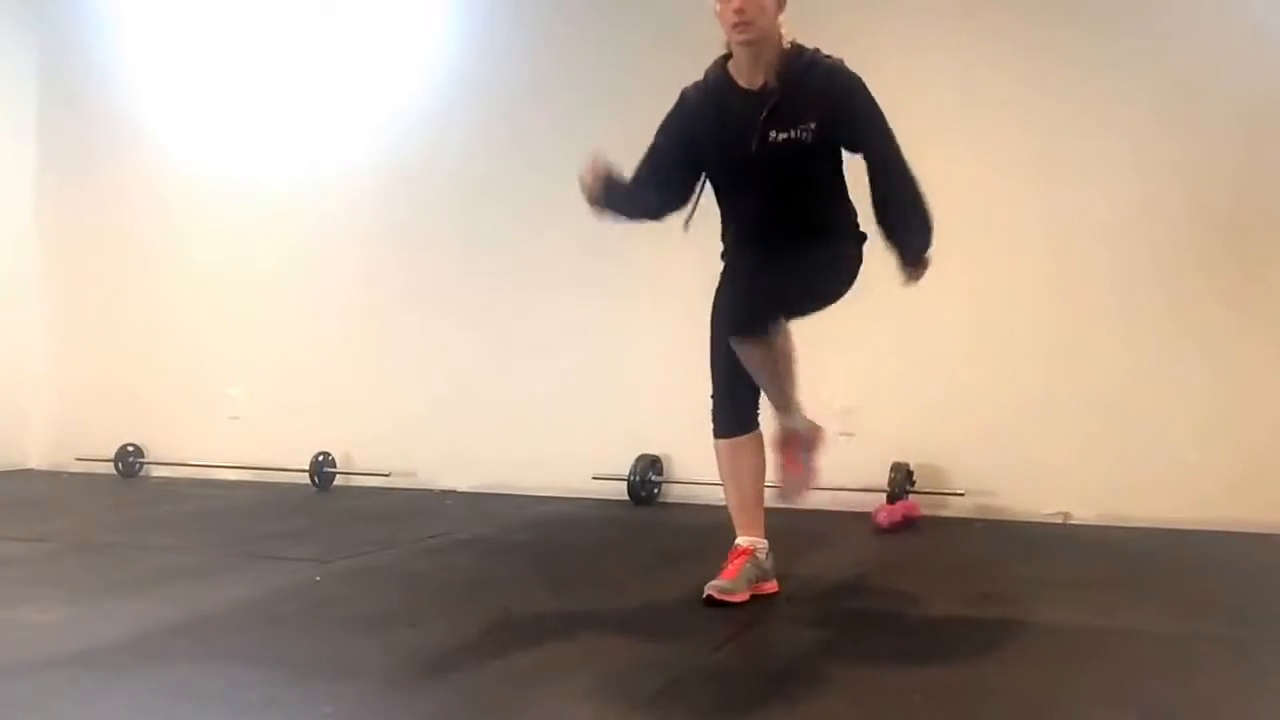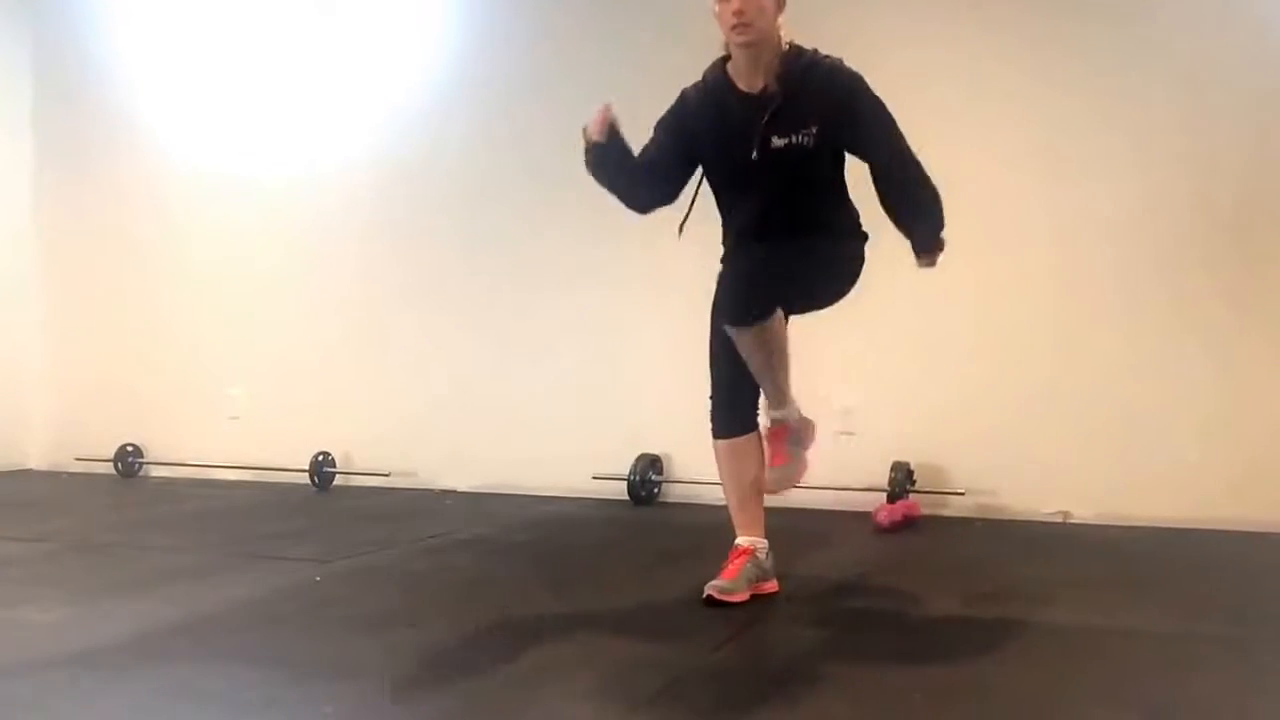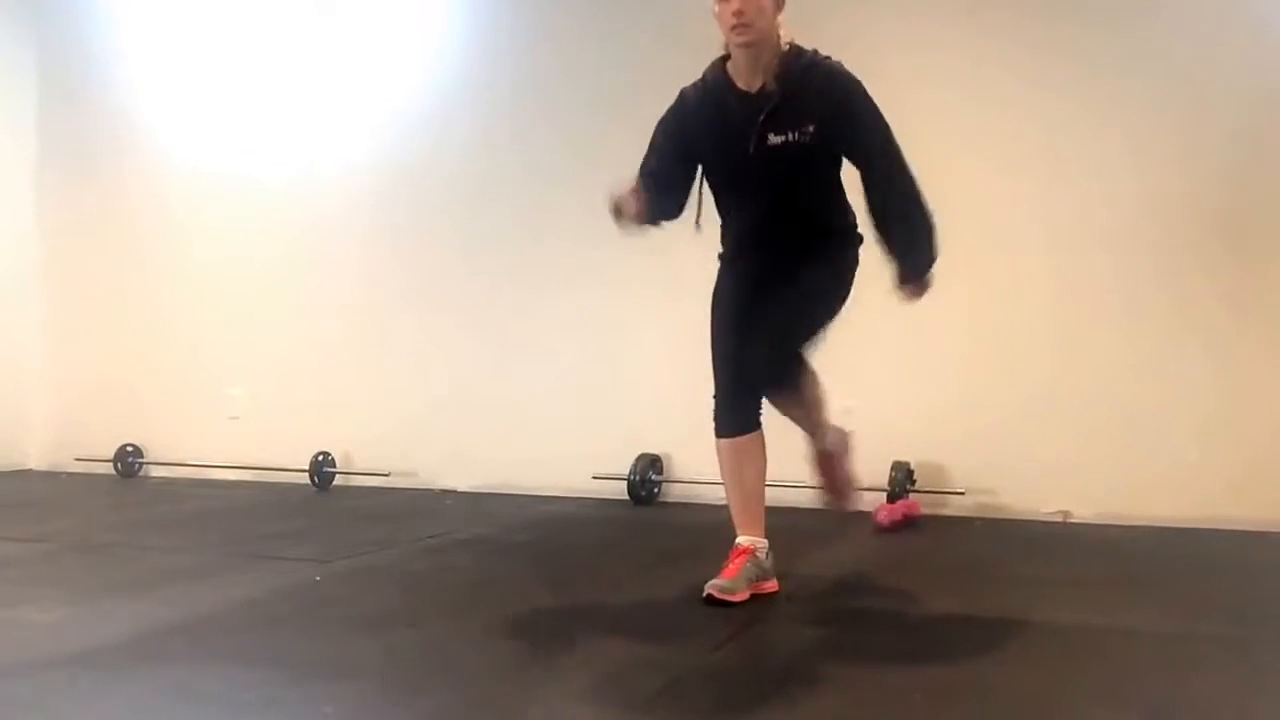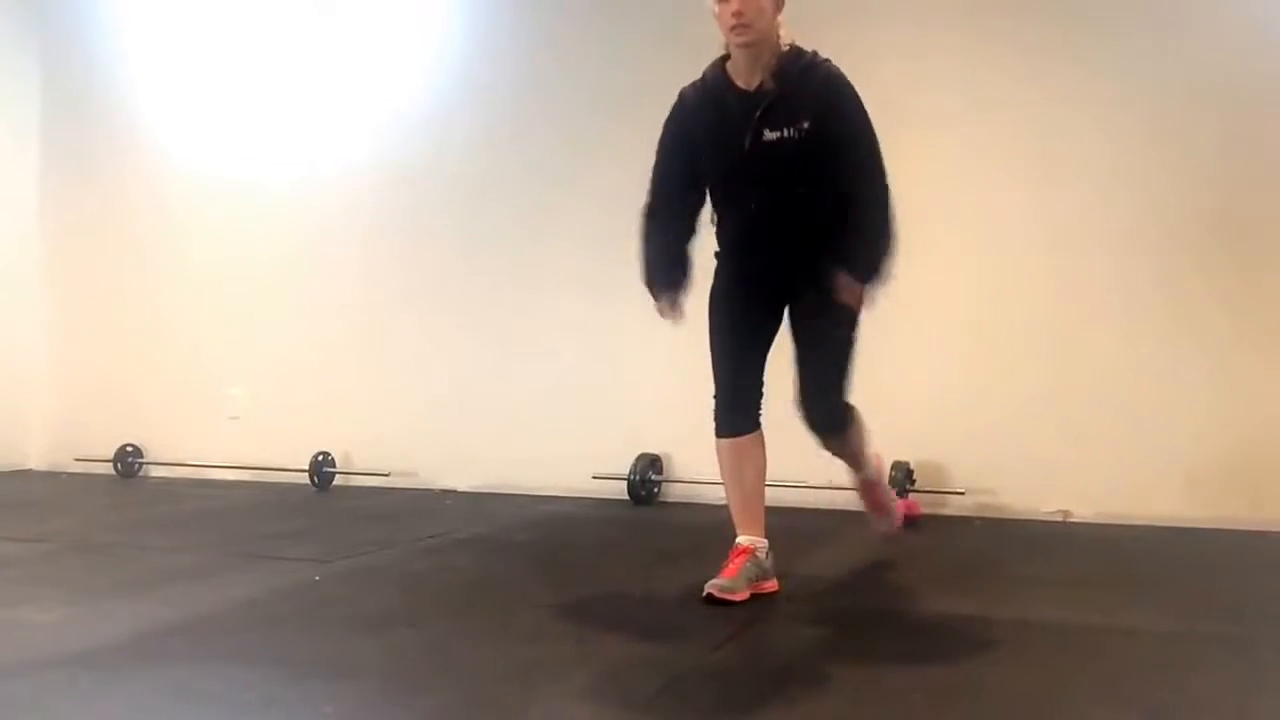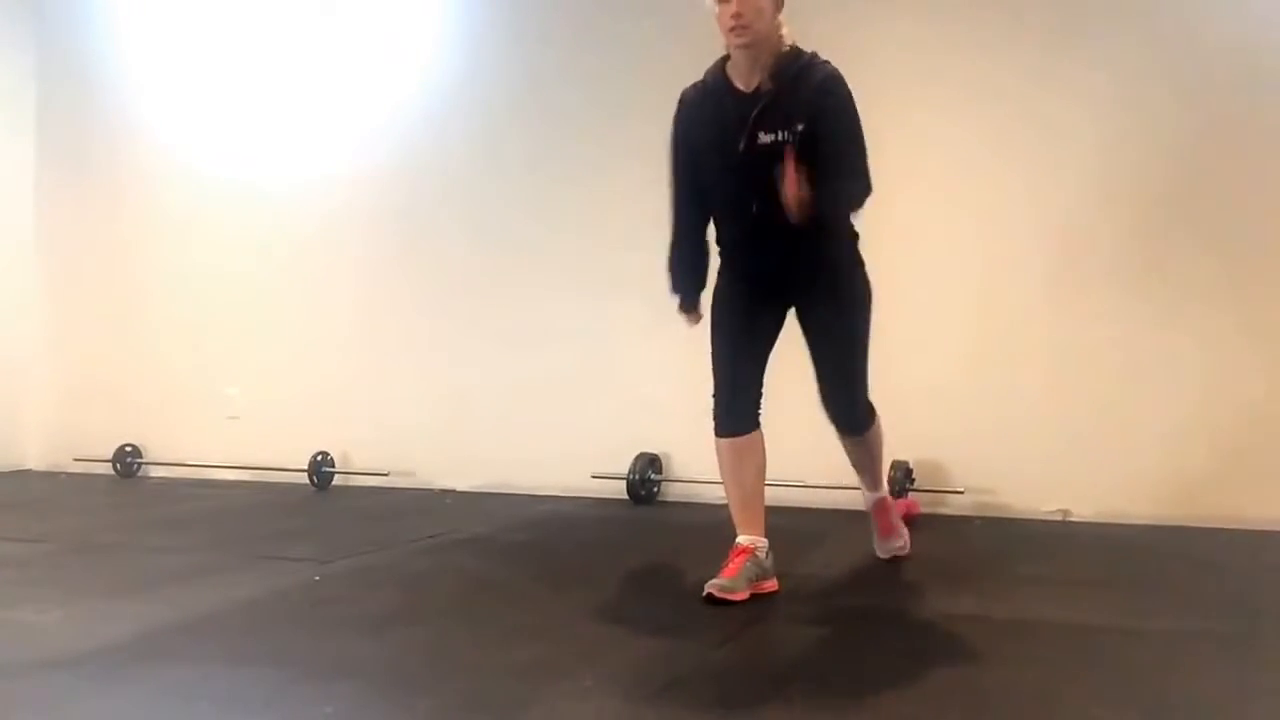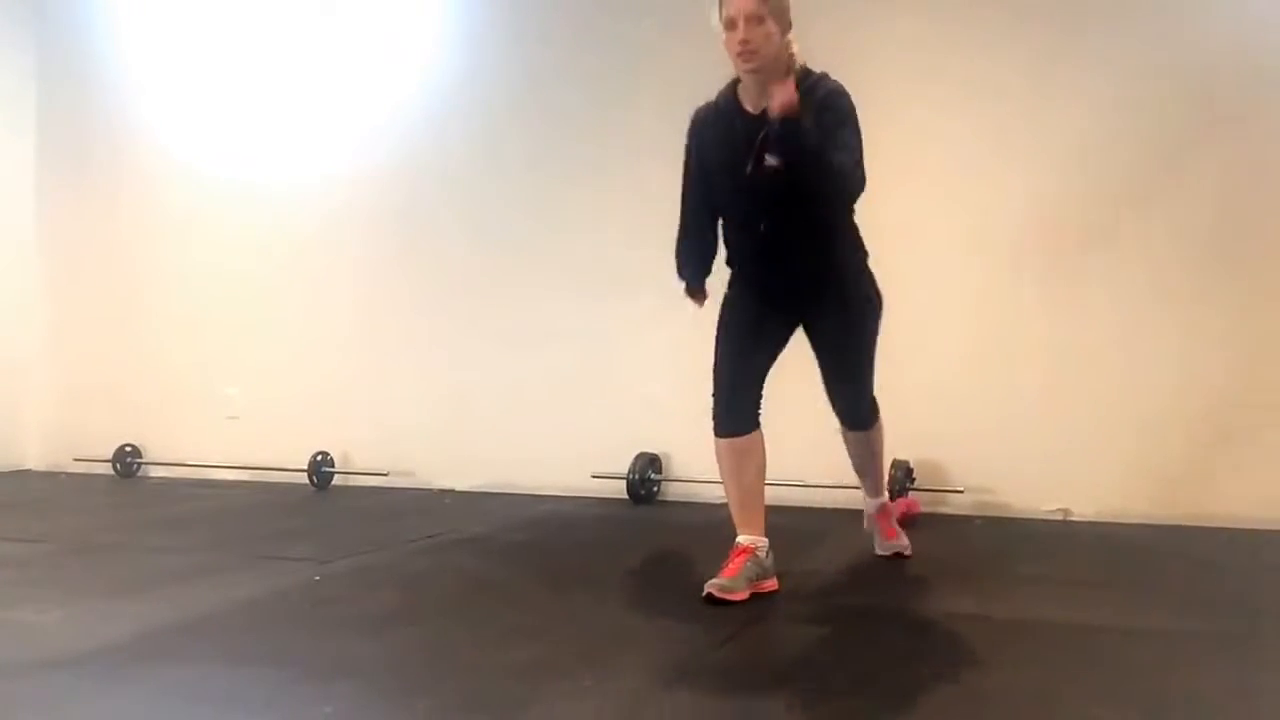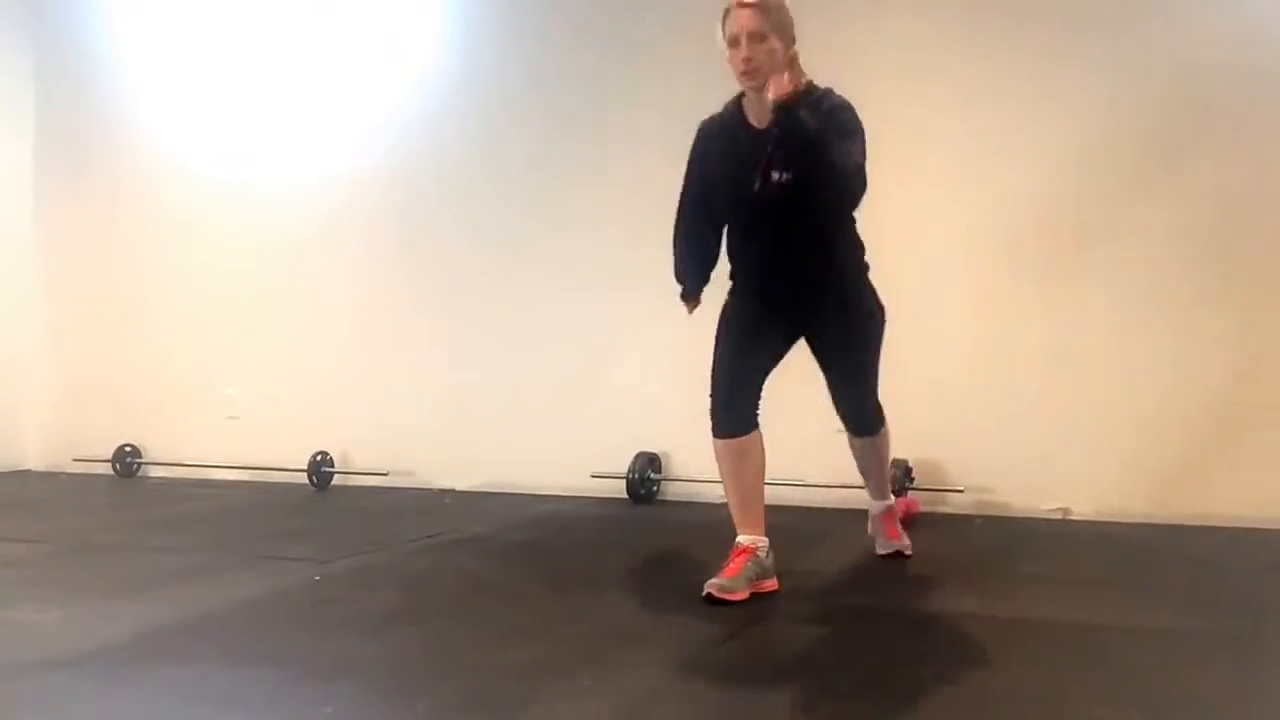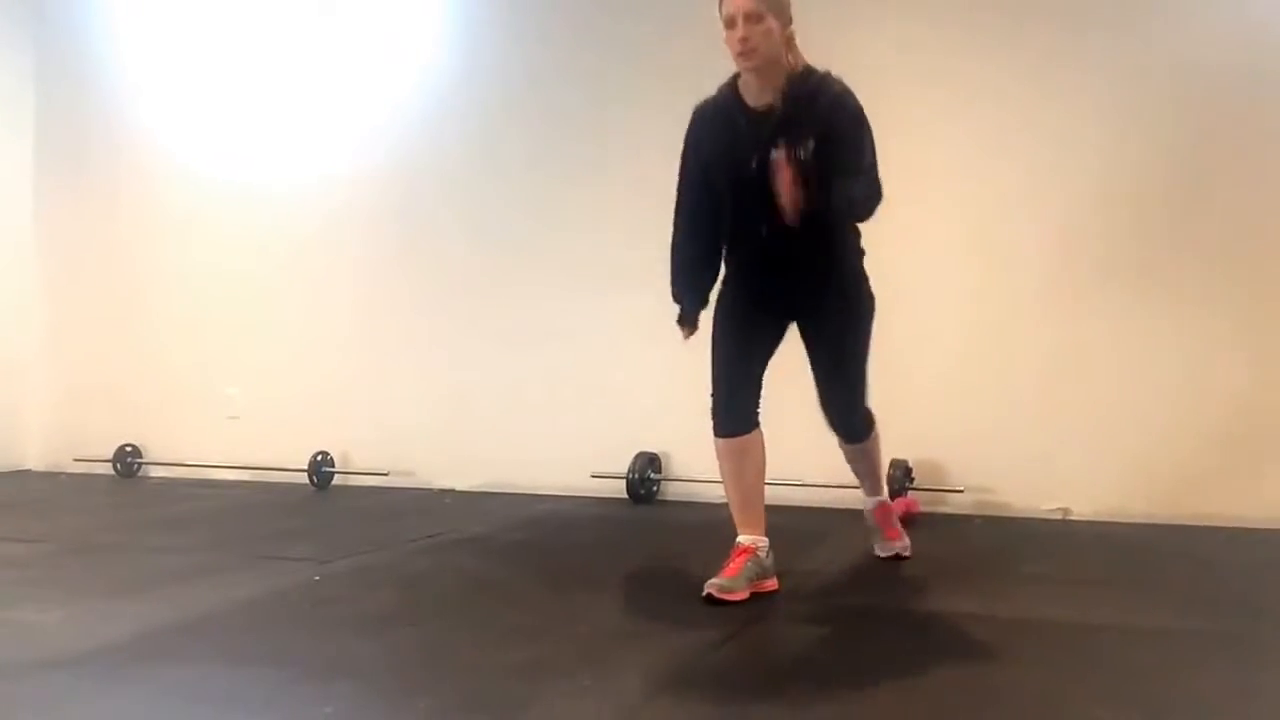
dt=0.1s
person 1, frame 1
left shoulder: (825, 82)
right shoulder: (700, 104)
left elbow: (884, 161)
right elbow: (658, 190)
left wrist: (913, 240)
right wrist: (608, 191)
left hip: (824, 250)
right hip: (748, 260)
left knee: (749, 313)
right knee: (731, 401)
left ankle: (796, 428)
right ankle: (751, 554)
person 1, frame 2
left shoulder: (827, 83)
right shoulder: (699, 103)
left elbow: (890, 157)
right elbow: (652, 184)
left wrist: (923, 229)
right wrist: (605, 148)
left hip: (826, 248)
right hip: (748, 260)
left knee: (746, 303)
right knee: (729, 400)
left ankle: (789, 419)
right ankle: (752, 554)
person 1, frame 3
left shoulder: (825, 84)
right shoulder: (699, 103)
left elbow: (885, 170)
right elbow: (664, 187)
left wrist: (913, 256)
right wrist: (634, 203)
left hip: (823, 257)
right hip: (746, 264)
left knee: (773, 351)
right knee: (733, 400)
left ankle: (827, 442)
right ankle: (751, 553)
person 1, frame 4
left shoulder: (820, 84)
right shoulder: (697, 103)
left elbow: (865, 180)
right elbow: (672, 198)
left wrist: (863, 265)
right wrist: (665, 277)
left hip: (822, 267)
right hip: (742, 271)
left knee: (821, 404)
right knee: (733, 403)
left ankle: (871, 479)
right ankle: (752, 554)
person 1, frame 5
left shoulder: (818, 85)
right shoulder: (699, 103)
left elbow: (853, 180)
right elbow: (690, 201)
left wrist: (812, 198)
right wrist: (687, 284)
left hip: (825, 267)
right hip: (746, 273)
left knee: (845, 402)
right knee: (733, 401)
left ankle: (878, 500)
right ankle: (751, 551)
person 1, frame 6
left shoulder: (825, 101)
right shoulder: (710, 123)
left elbow: (845, 187)
right elbow: (699, 206)
left wrist: (792, 124)
right wrist: (693, 274)
left hip: (835, 283)
right hip: (755, 287)
left knee: (854, 404)
right knee: (732, 400)
left ankle: (877, 508)
right ankle: (752, 552)
person 1, frame 7
left shoulder: (829, 115)
right shoulder: (715, 136)
left elbow: (846, 188)
right elbow: (698, 216)
left wrist: (792, 119)
right wrist: (691, 280)
left hip: (836, 294)
right hip: (756, 296)
left knee: (858, 410)
right knee: (729, 401)
left ankle: (882, 509)
right ankle: (752, 552)
person 1, frame 8
left shoulder: (830, 103)
right shoulder: (711, 119)
left elbow: (864, 192)
right elbow: (697, 214)
left wrist: (809, 199)
right wrist: (689, 297)
left hip: (828, 284)
right hip: (749, 286)
left knee: (846, 413)
right knee: (732, 403)
left ankle: (880, 508)
right ankle: (752, 552)
